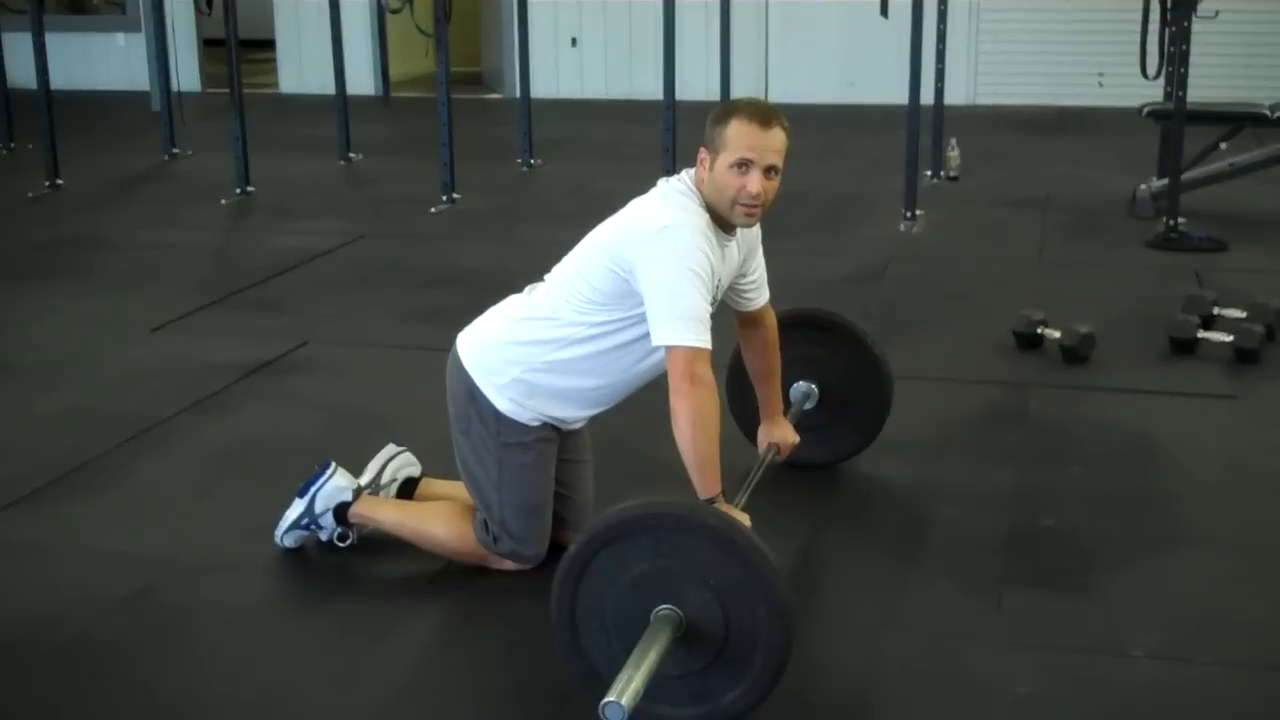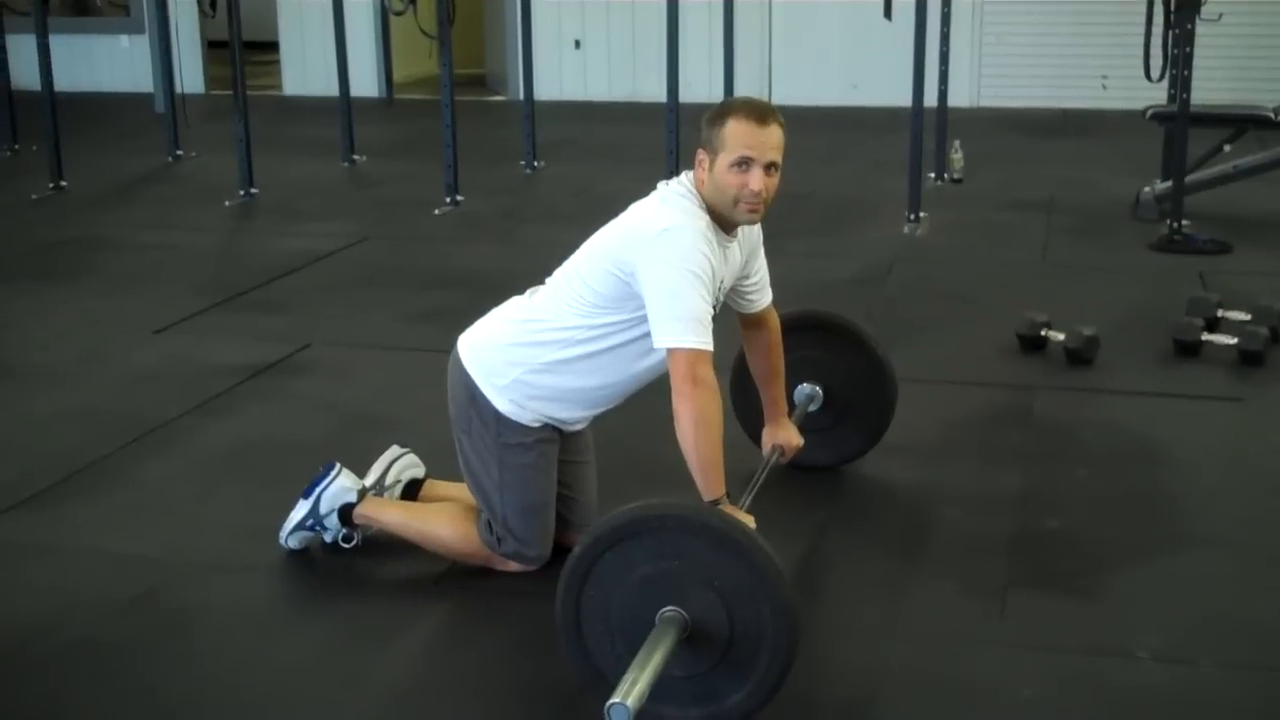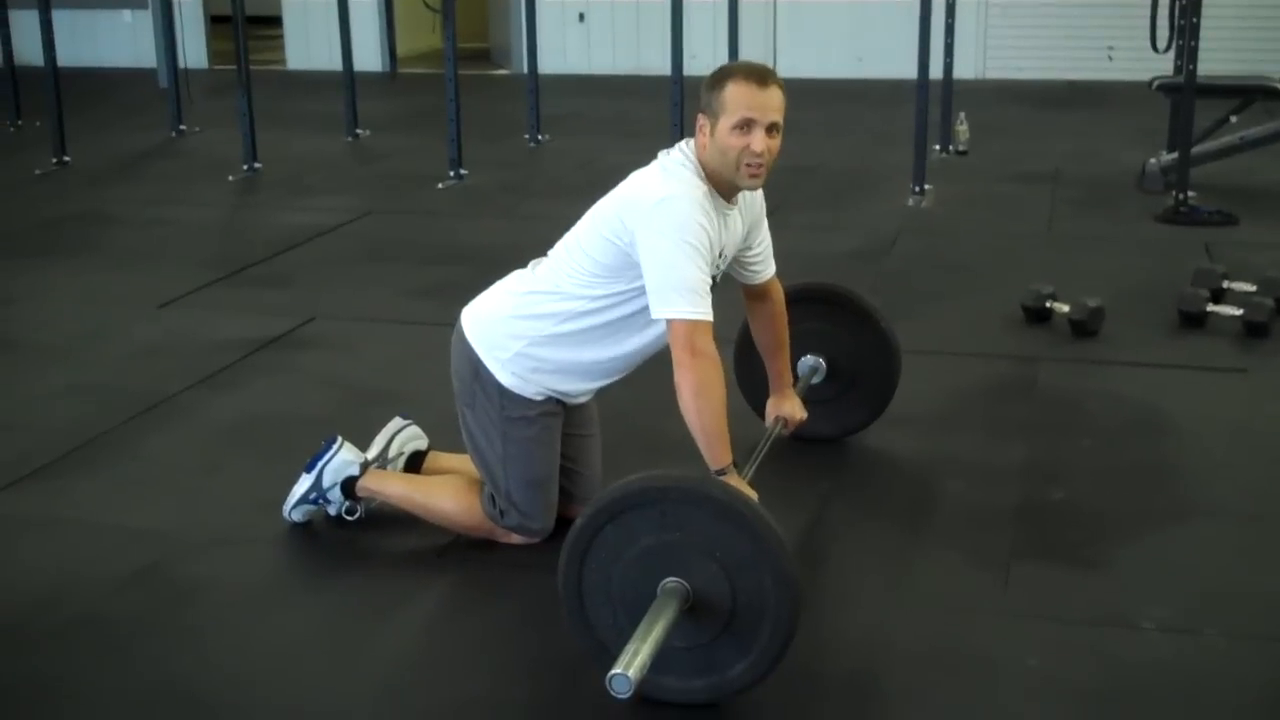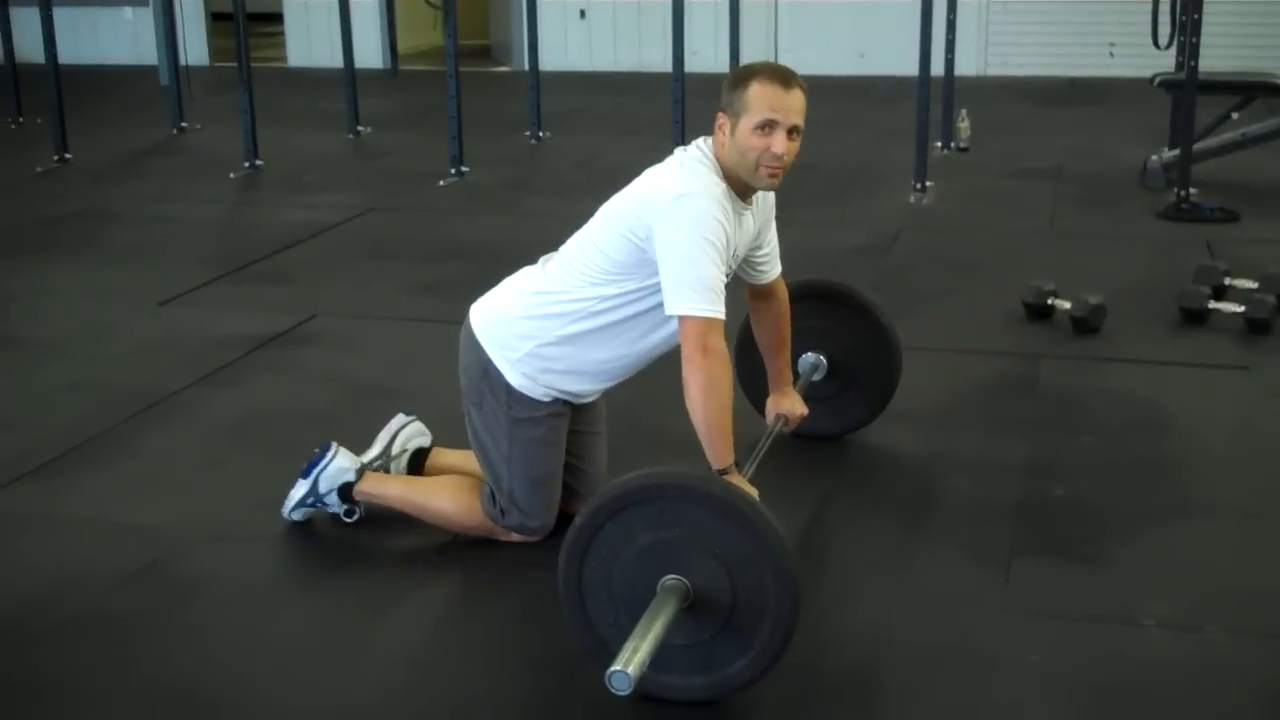
dt=0.3s
person 1, frame 1
left shoulder: (737, 218)
right shoulder: (677, 234)
left elbow: (756, 317)
right elbow: (689, 381)
left wrist: (773, 415)
right wrist: (714, 505)
left hip: (544, 382)
right hip: (502, 384)
left knee: (566, 529)
right knee: (514, 550)
left ankle: (404, 486)
right ankle: (345, 503)
person 1, frame 2
left shoulder: (739, 221)
right shoulder: (677, 236)
left elbow: (759, 318)
right elbow: (691, 383)
left wrist: (777, 418)
right wrist: (718, 507)
left hip: (545, 385)
right hip: (504, 385)
left knee: (570, 532)
right knee: (519, 552)
left ankle: (407, 488)
right ankle: (350, 504)
person 1, frame 3
left shoulder: (742, 192)
right shoulder: (674, 205)
left elbow: (763, 290)
right elbow: (692, 352)
left wrist: (782, 390)
right wrist: (725, 476)
left hip: (552, 359)
right hip: (508, 358)
left knee: (574, 504)
right knee: (523, 524)
left ankle: (408, 461)
right ankle: (353, 476)
person 1, frame 4
left shoulder: (754, 190)
right shoulder: (694, 201)
left elbow: (767, 289)
right elbow: (703, 350)
left wrist: (781, 387)
right wrist: (726, 476)
left hip: (560, 356)
right hip: (518, 358)
left knee: (578, 500)
right knee: (522, 523)
left ankle: (412, 457)
right ankle: (350, 480)
